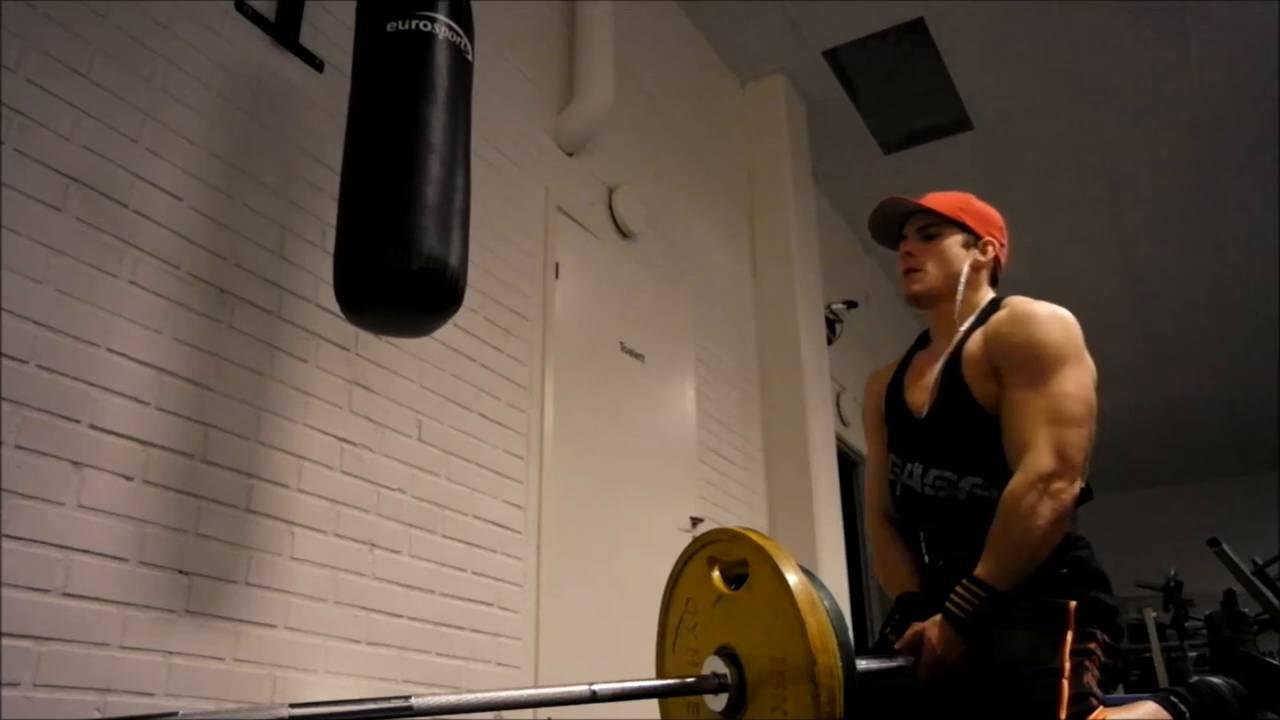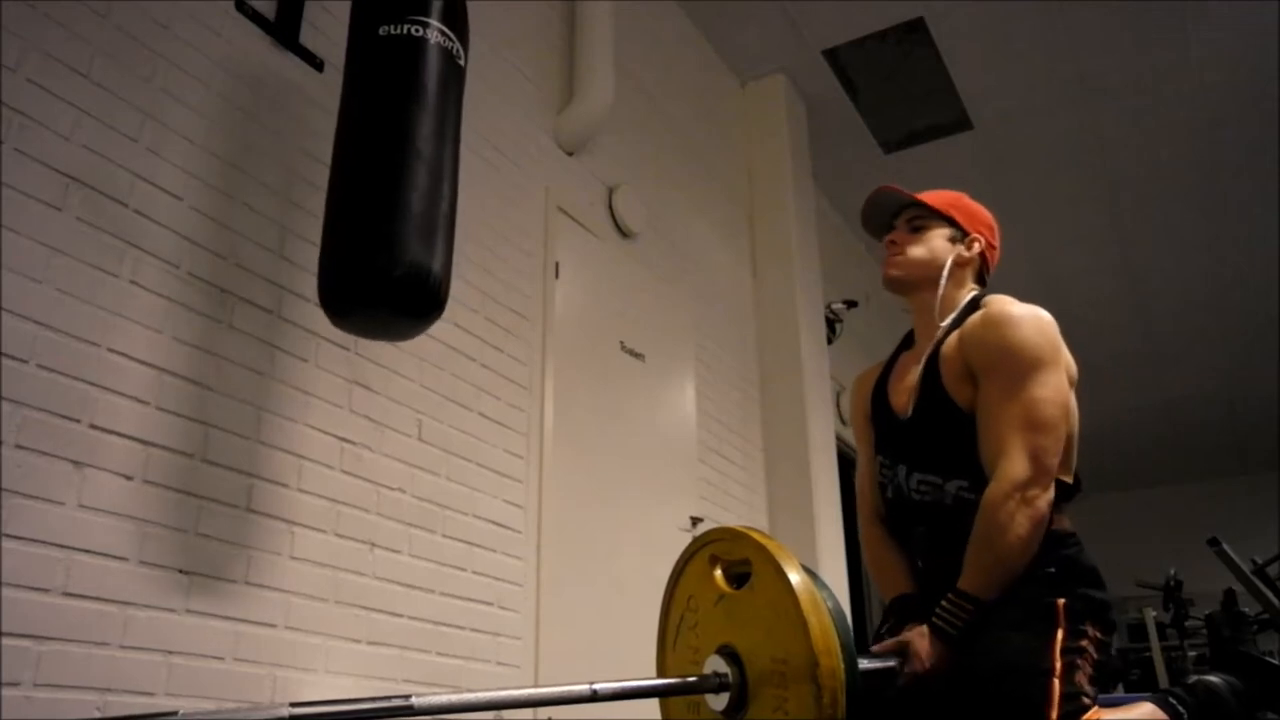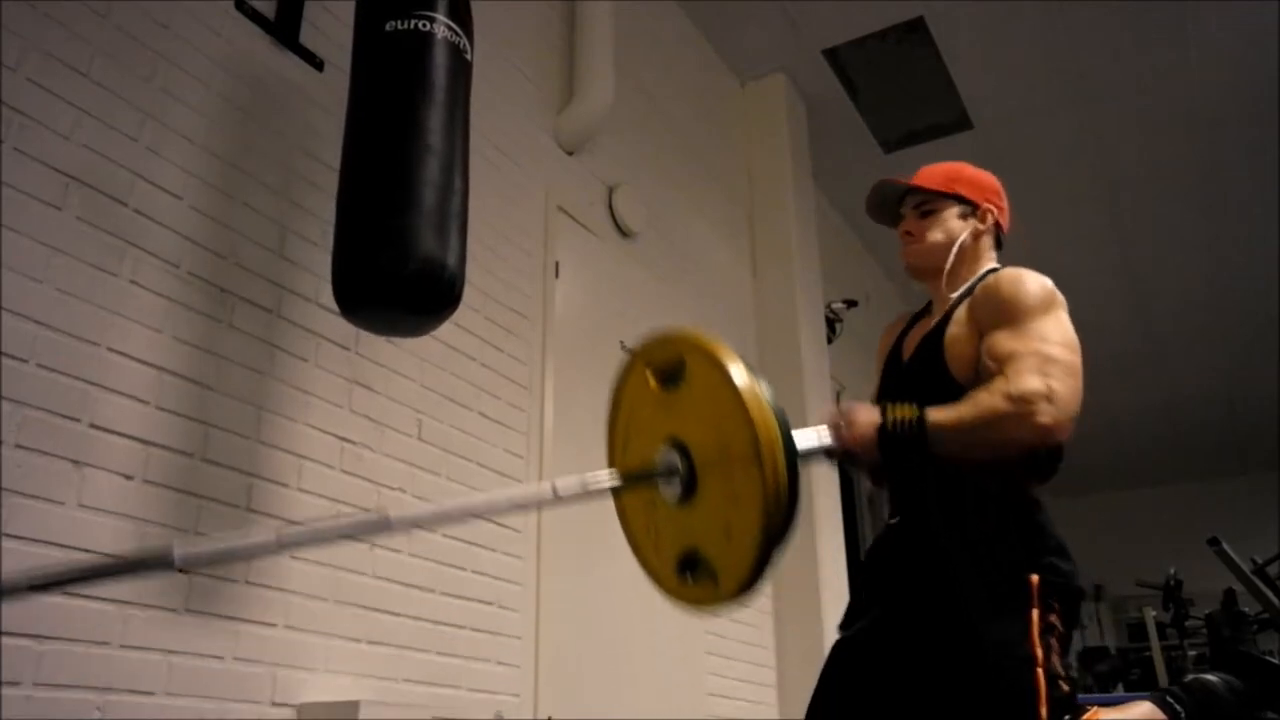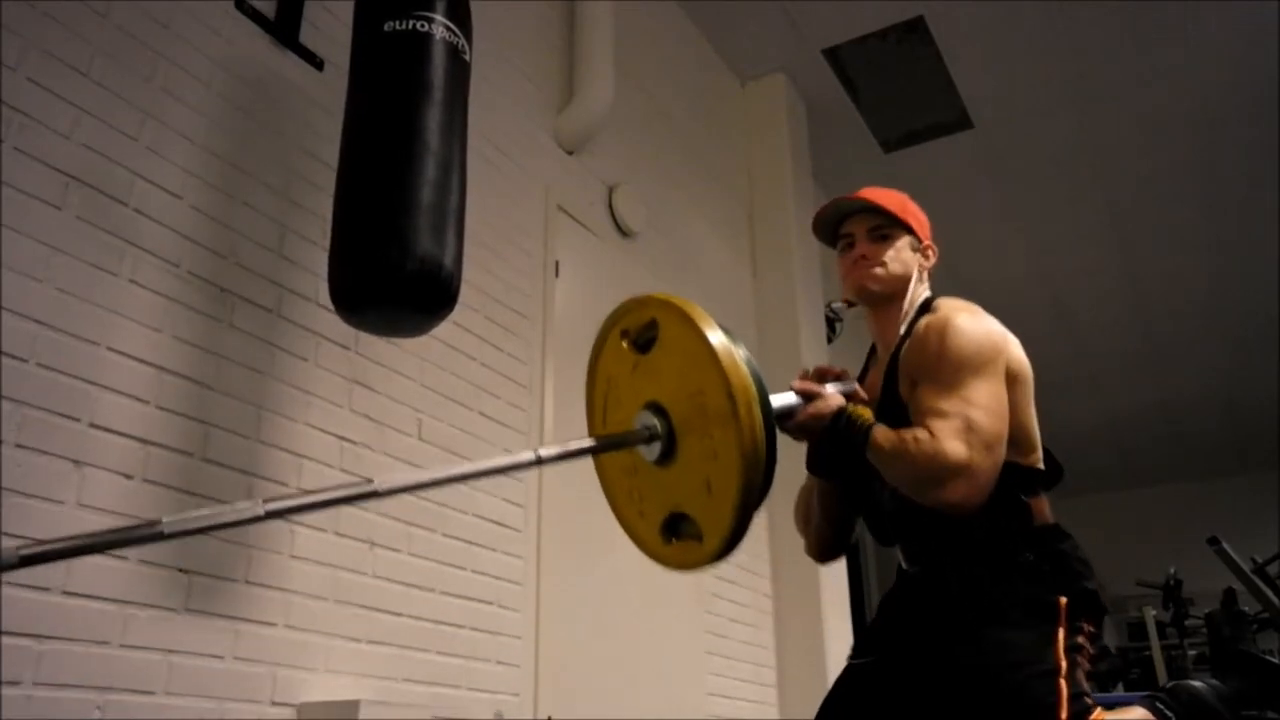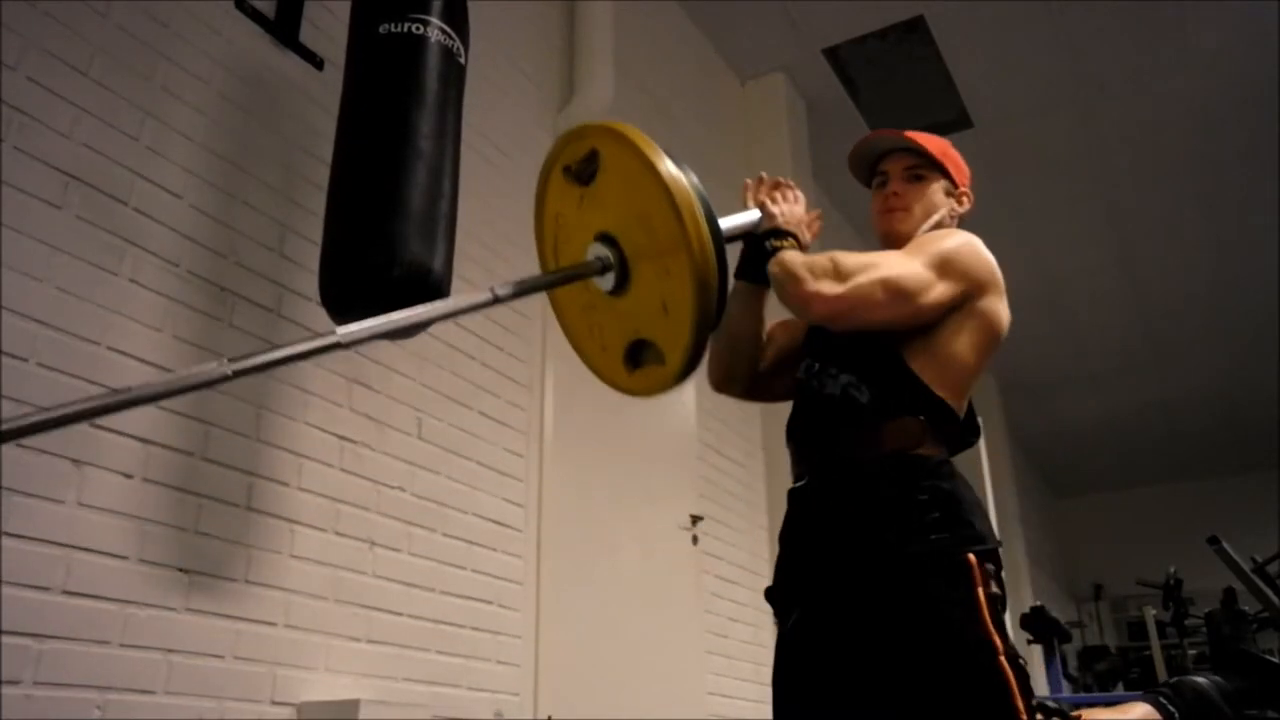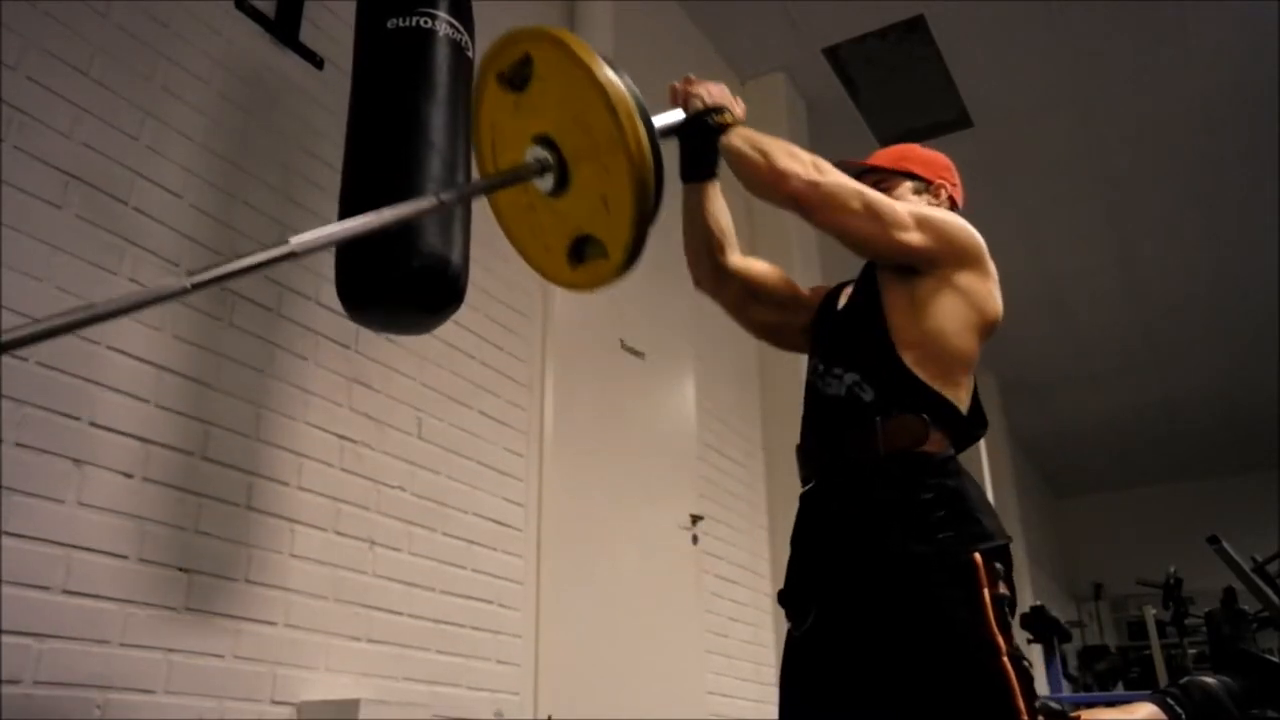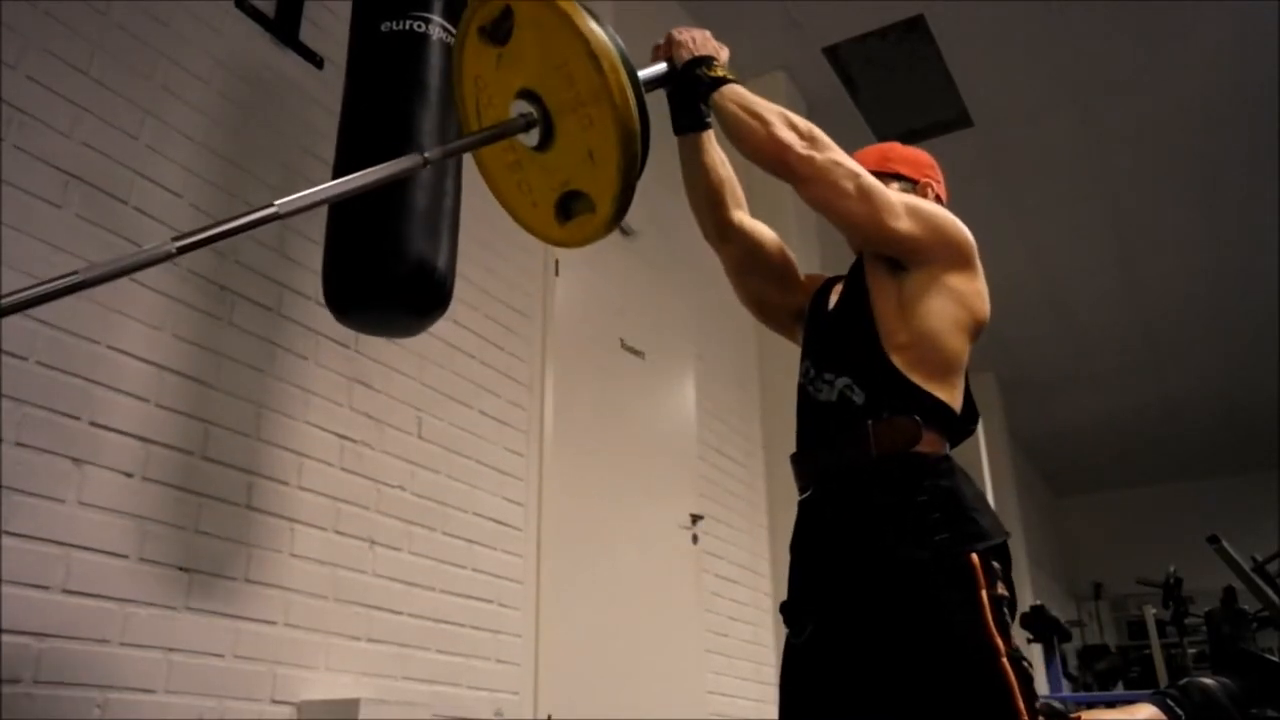
dt=0.7s
person 1, frame 1
left shoulder: (1030, 329)
right shoulder: (887, 386)
left elbow: (1050, 482)
right elbow: (882, 514)
left wrist: (964, 614)
right wrist: (912, 610)
left hip: (1037, 596)
right hip: (938, 601)
person 1, frame 2
left shoulder: (1007, 330)
right shoulder: (873, 387)
left elbow: (1024, 490)
right elbow: (875, 516)
left wrist: (950, 624)
right wrist: (908, 613)
left hip: (1033, 594)
right hip: (936, 602)
person 1, frame 3
left shoulder: (1017, 294)
right shoulder: (902, 331)
left elbow: (1042, 408)
left wrist: (894, 427)
right wrist: (864, 434)
left hip: (1000, 563)
right hip: (906, 564)
person 1, frame 4
left shoulder: (953, 333)
right shoulder: (861, 385)
left elbow: (958, 478)
right elbow: (823, 543)
left wrist: (851, 428)
right wrist: (825, 446)
left hip: (1023, 589)
right hip: (927, 598)
person 1, frame 5
left shoulder: (958, 257)
right shoulder: (847, 292)
left elbow: (828, 293)
right elbow: (734, 374)
left wrist: (782, 240)
right wrist: (756, 254)
left hip: (919, 528)
right hip: (818, 539)
person 1, frame 6
left shoulder: (948, 247)
right shoulder: (836, 306)
left elbow: (807, 182)
right elbow: (718, 273)
left wrist: (723, 125)
right wrist: (698, 160)
left hip: (928, 532)
right hip: (832, 543)
person 1, frame 7
left shoulder: (938, 247)
right shoulder: (821, 303)
left elbow: (801, 153)
right elbow: (726, 223)
left wrist: (710, 79)
right wrist: (690, 113)
left hip: (926, 536)
right hip: (828, 545)
